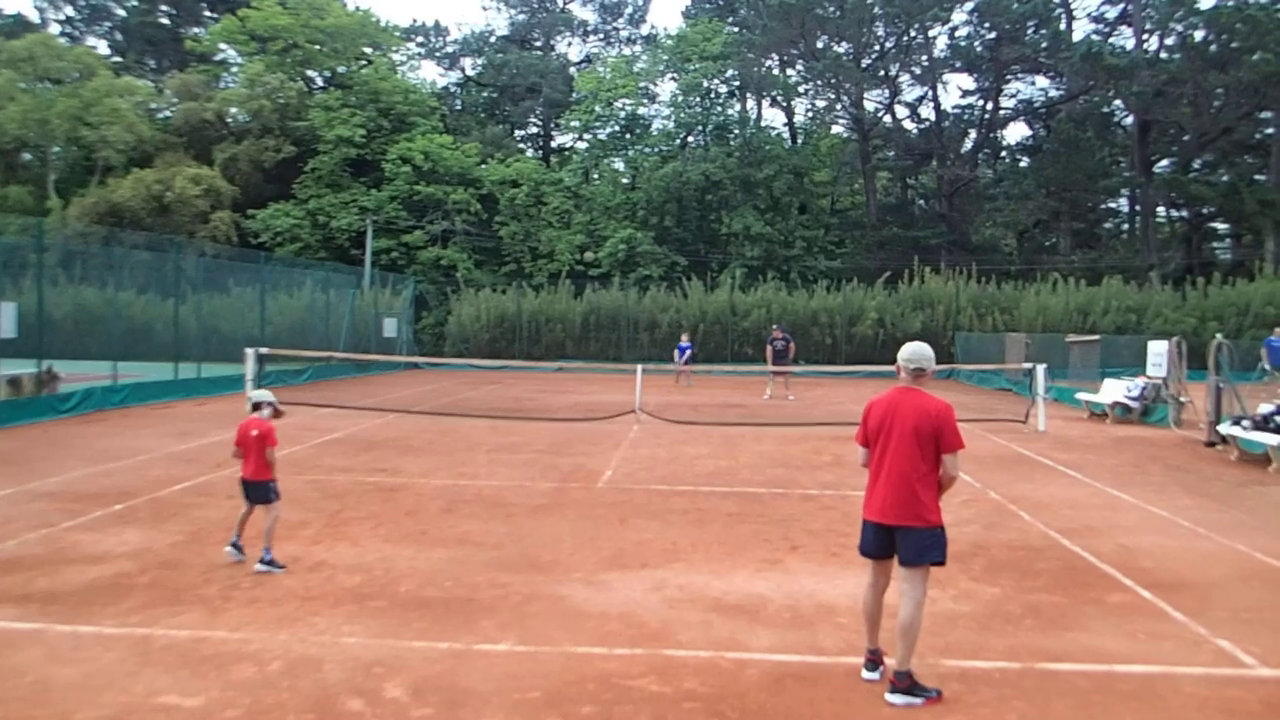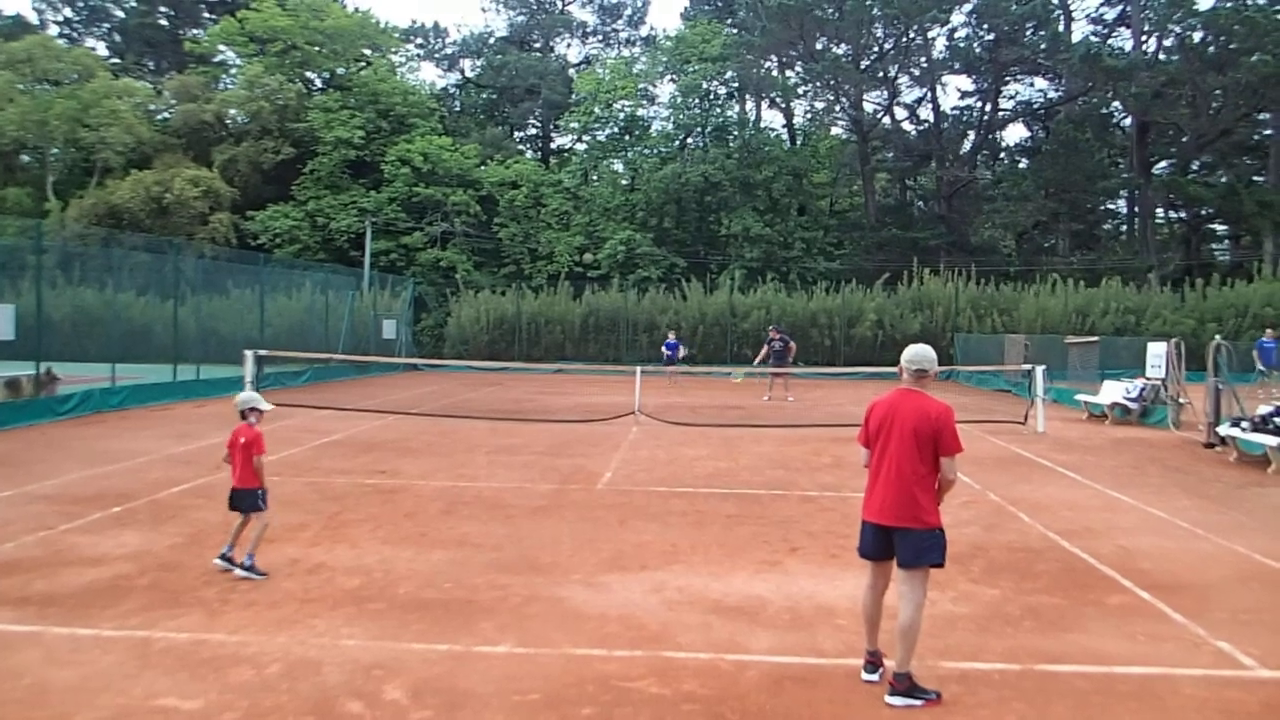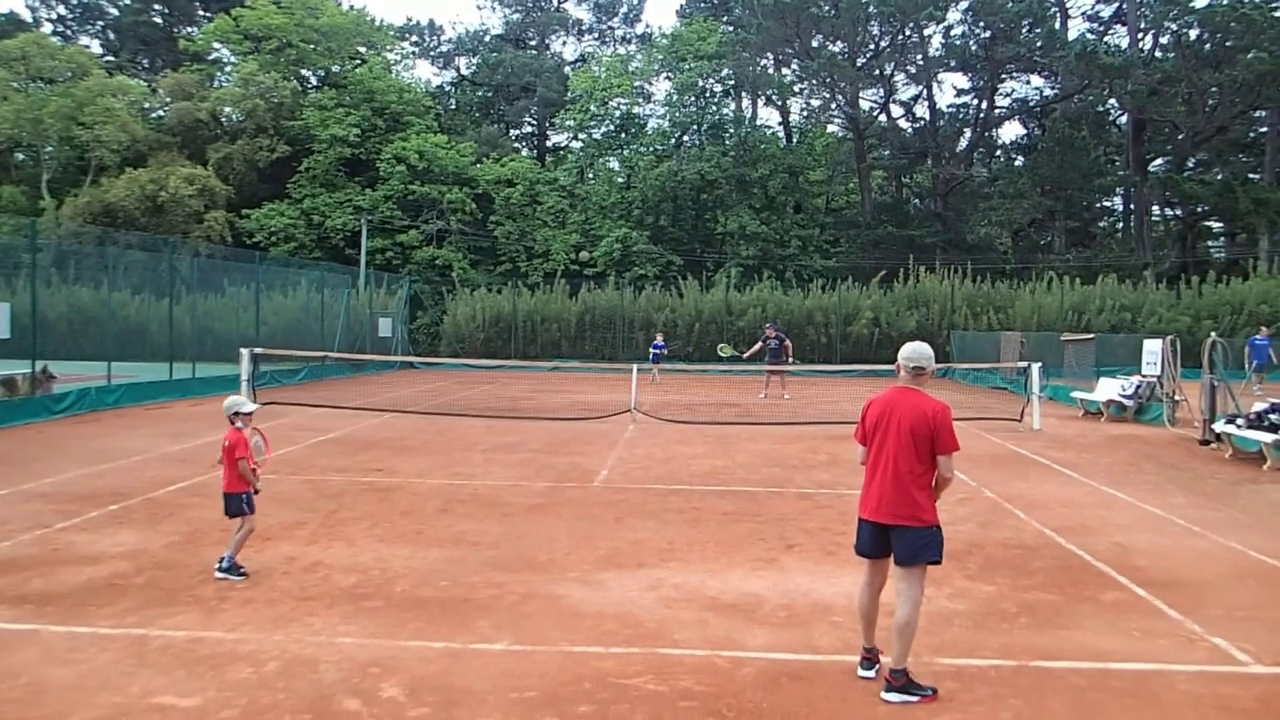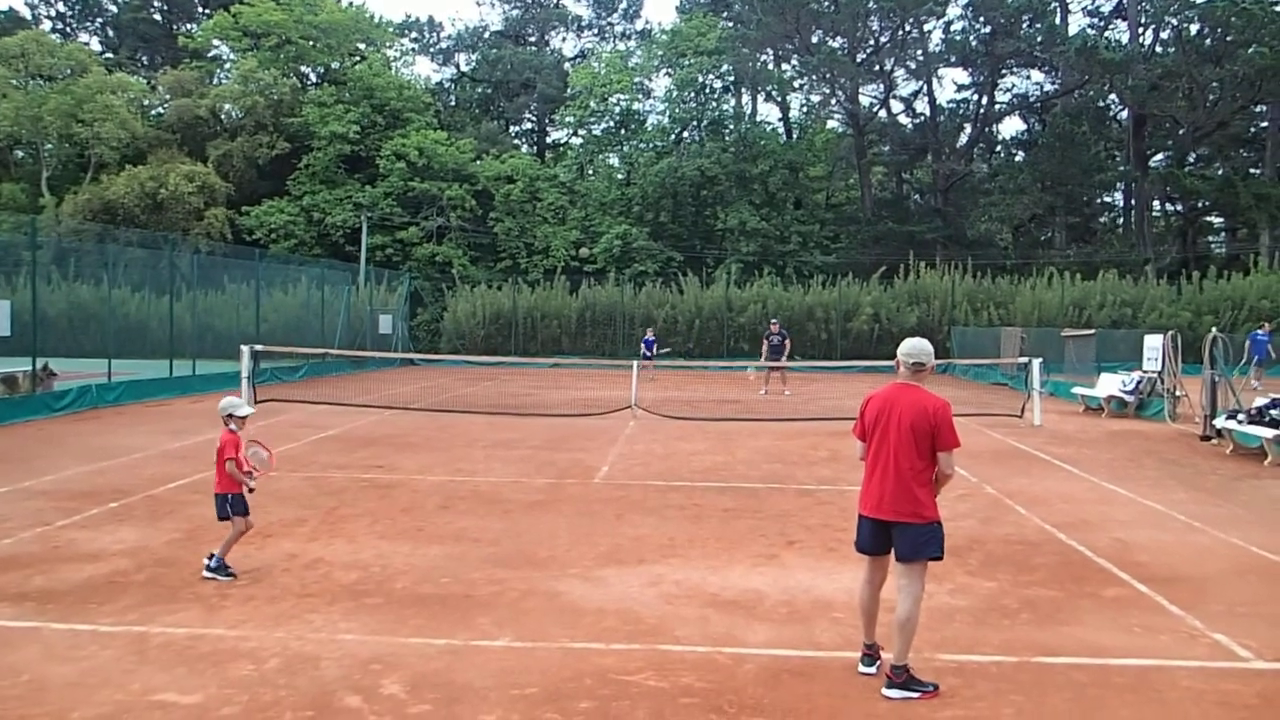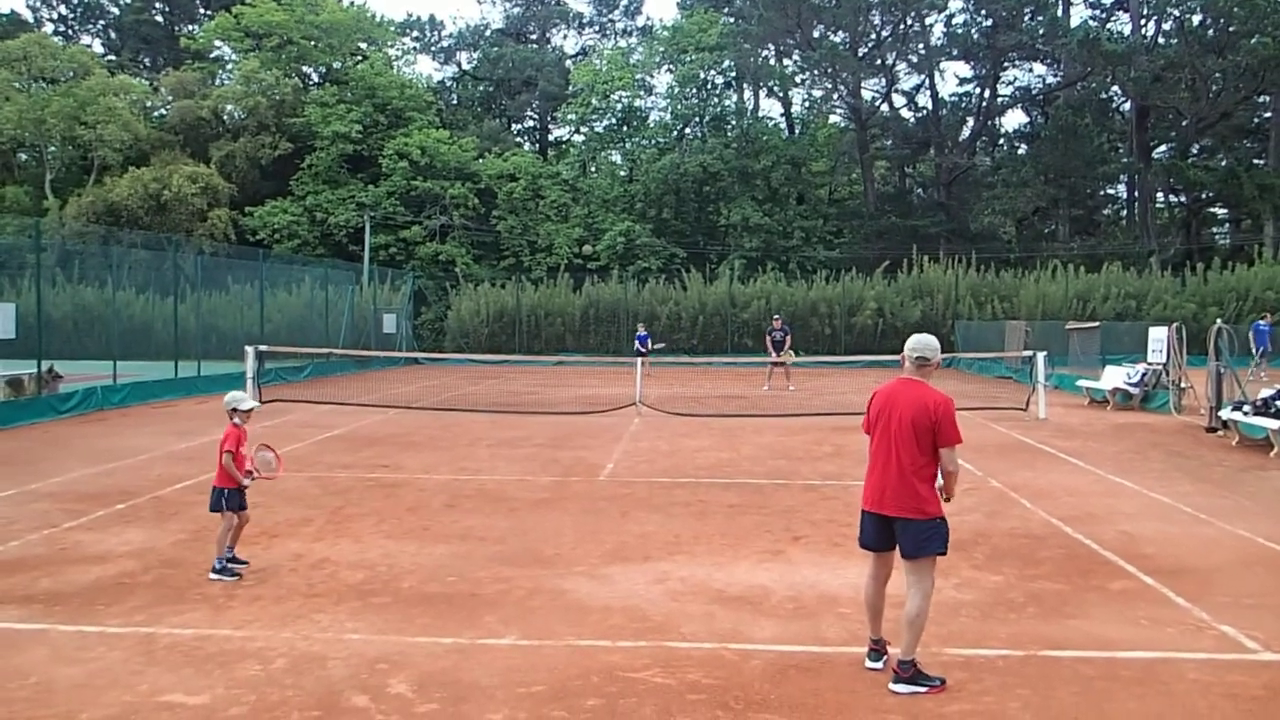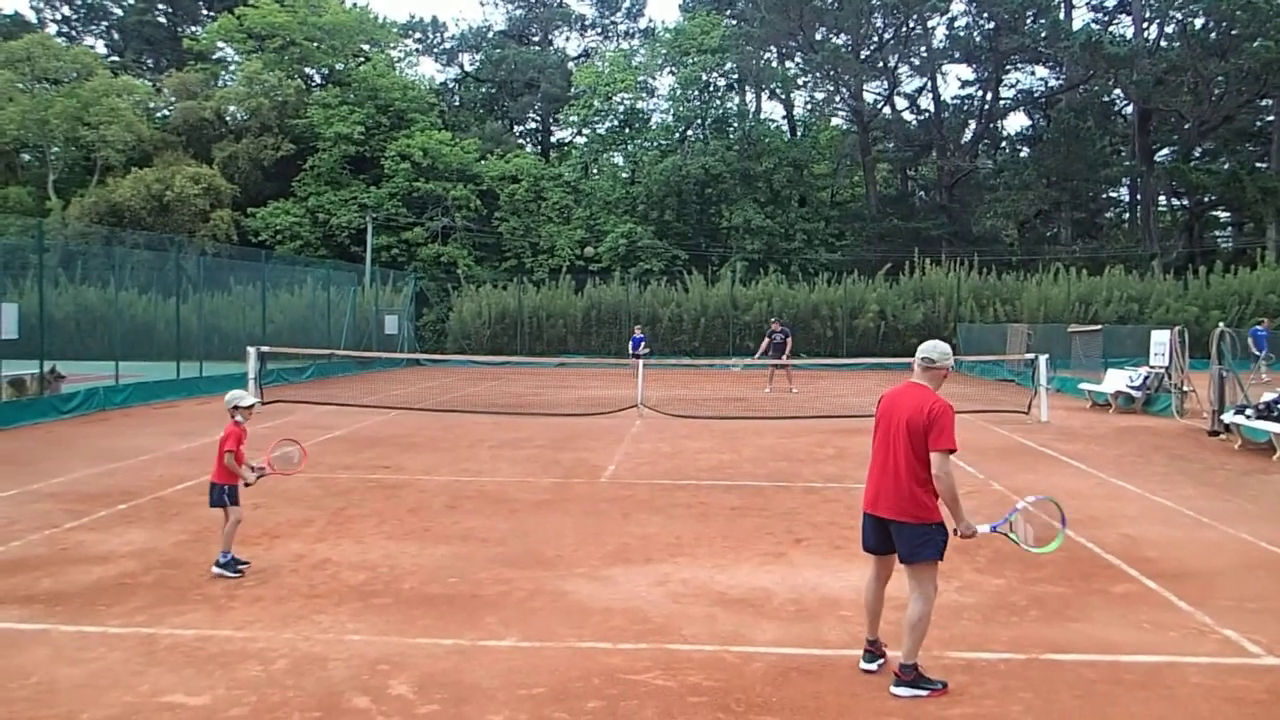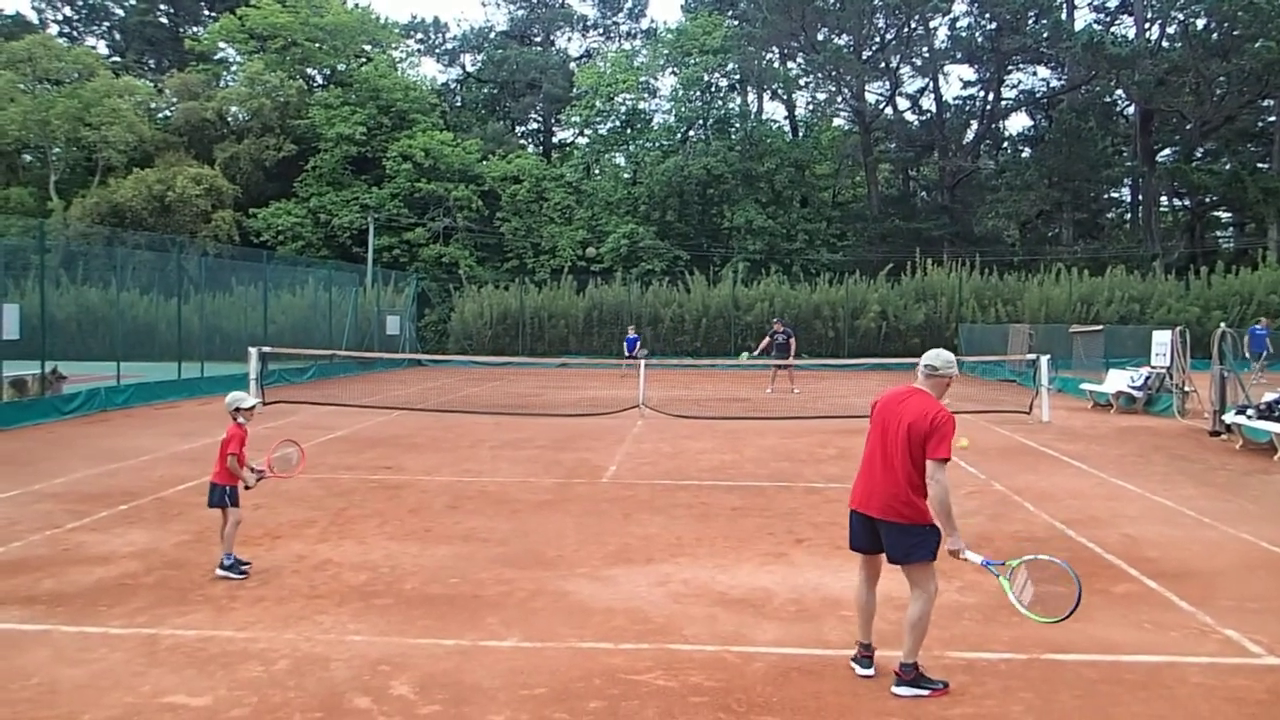
dt=0.3s
person 1, frame 1
left shoulder: (874, 406)
right shoulder: (939, 410)
left elbow: (864, 460)
right elbow: (951, 471)
right wrist: (935, 493)
left hip: (877, 509)
right hip: (918, 514)
left knee: (876, 581)
right knee: (912, 594)
left ankle: (872, 657)
right ankle: (901, 680)
person 1, frame 2
left shoulder: (877, 406)
right shoulder: (939, 413)
left elbow: (867, 460)
right elbow: (949, 474)
right wrist: (937, 497)
left hip: (877, 510)
right hip: (917, 516)
left knee: (876, 583)
right knee: (912, 595)
left ankle: (872, 659)
right ankle: (900, 682)
person 1, frame 3
left shoulder: (873, 404)
right shoulder: (936, 411)
left elbow: (863, 457)
right elbow: (946, 473)
right wrist: (933, 495)
left hip: (873, 508)
right hip: (914, 514)
left knee: (872, 580)
right knee: (909, 593)
left ankle: (868, 655)
right ankle: (896, 678)
person 1, frame 4
left shoulder: (872, 400)
right shoulder: (937, 407)
left elbow: (861, 453)
right elbow: (946, 469)
right wrist: (933, 490)
left hip: (873, 504)
right hip: (915, 510)
left knee: (872, 577)
right knee: (910, 589)
left ankle: (869, 652)
right ankle: (897, 675)
person 1, frame 5
left shoulder: (879, 395)
right shoulder: (939, 403)
right elbow: (950, 465)
right wrist: (948, 490)
left hip: (875, 499)
right hip: (917, 506)
left knee: (878, 573)
right knee: (920, 585)
left ankle: (876, 647)
right ankle: (905, 670)
person 1, frame 6
left shoulder: (887, 397)
right shoulder: (938, 409)
right elbow: (940, 473)
right wrist: (961, 519)
left hip: (876, 502)
right hip: (914, 511)
left knee: (878, 575)
right knee: (923, 590)
left ankle: (871, 649)
right ankle: (906, 673)
person 1, frame 7
left shoulder: (887, 398)
right shoulder: (940, 418)
right elbow: (934, 481)
right wrist: (952, 533)
left hip: (863, 501)
right hip: (904, 511)
left knee: (868, 575)
right knee: (924, 590)
left ankle: (864, 653)
right ankle: (907, 672)
person 2, frame 1
left shoulder: (244, 425)
right shoulder: (267, 427)
left elbow: (236, 453)
right elbow: (270, 456)
right wrist: (273, 474)
left hip: (247, 477)
right hip: (263, 478)
left knee: (249, 507)
right knee: (273, 514)
left ankle: (235, 543)
right ankle: (266, 558)
person 2, frame 2
left shoulder: (236, 431)
right shoulder: (256, 433)
left elbow: (227, 458)
right elbow: (258, 463)
right wrist: (263, 483)
left hip: (238, 484)
right hip: (252, 486)
left knee: (245, 518)
right knee: (262, 522)
left ankle: (226, 555)
right ankle: (247, 564)
person 2, frame 3
left shoulder: (229, 435)
right shoulder: (240, 438)
left elbow: (221, 459)
right elbow: (242, 468)
right wrist: (254, 483)
left hip: (232, 487)
right hip: (239, 489)
left knee: (244, 525)
right knee: (249, 527)
left ankle: (227, 559)
right ankle: (225, 566)
person 2, frame 4
left shoulder: (230, 437)
right shoulder: (231, 440)
right elbow: (230, 469)
left wrist: (244, 471)
right wrist: (248, 482)
left hip: (234, 490)
right hip: (228, 492)
left knee: (247, 525)
right knee: (238, 528)
left ankle: (216, 557)
right ankle: (213, 566)
person 2, frame 5
left shoulder: (241, 431)
right shoulder: (233, 433)
right elbow: (226, 461)
left wrist: (244, 471)
right wrist: (242, 479)
left hip: (234, 485)
right hip: (226, 486)
left knee: (243, 518)
right knee: (228, 523)
left ankle: (229, 555)
right ankle: (218, 567)
person 2, frame 6
left shoulder: (241, 429)
right shoulder: (234, 431)
right elbow: (228, 460)
left wrist: (251, 468)
right wrist: (245, 477)
left hip: (229, 482)
right hip: (224, 482)
left knee: (230, 518)
right knee: (235, 517)
left ankle: (227, 557)
right ankle: (222, 561)
person 2, frame 7
left shoulder: (240, 430)
right shoulder: (236, 433)
right elbow: (231, 463)
left wrist: (252, 469)
right wrist: (246, 479)
left hip: (225, 482)
right hip: (224, 483)
left knee: (228, 519)
right knee: (234, 519)
left ankle: (228, 557)
right ankle: (226, 564)
